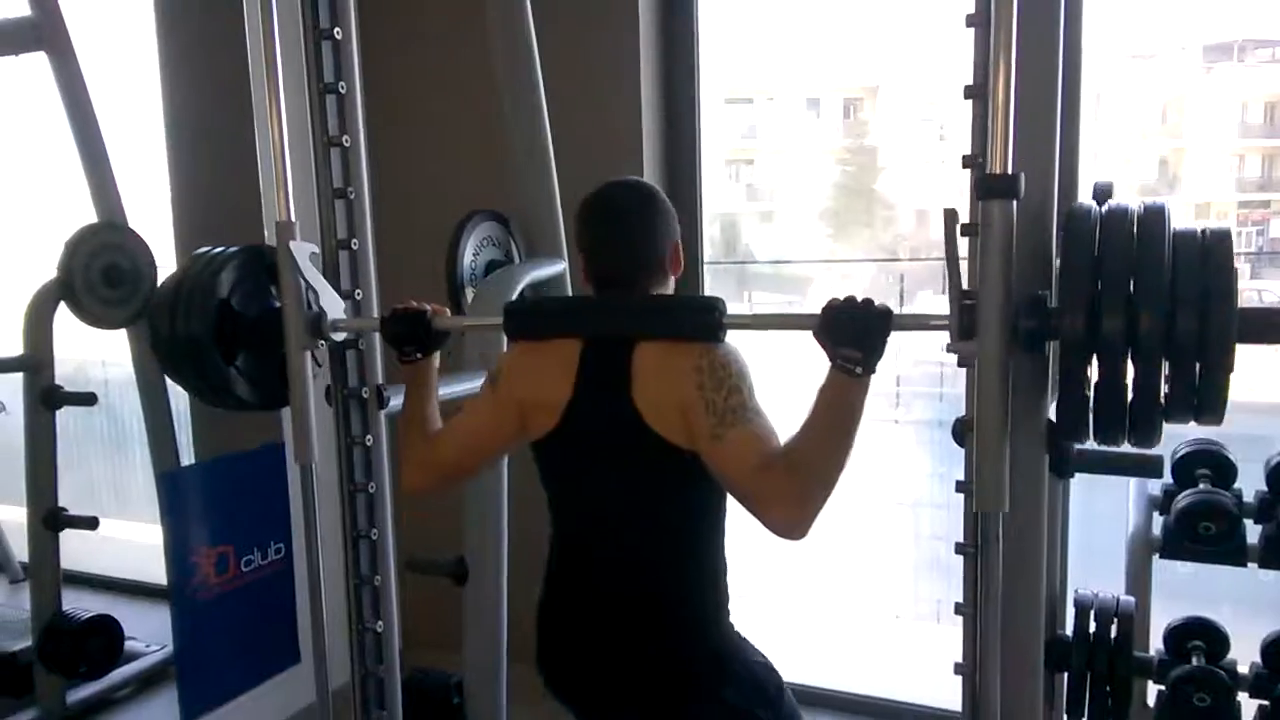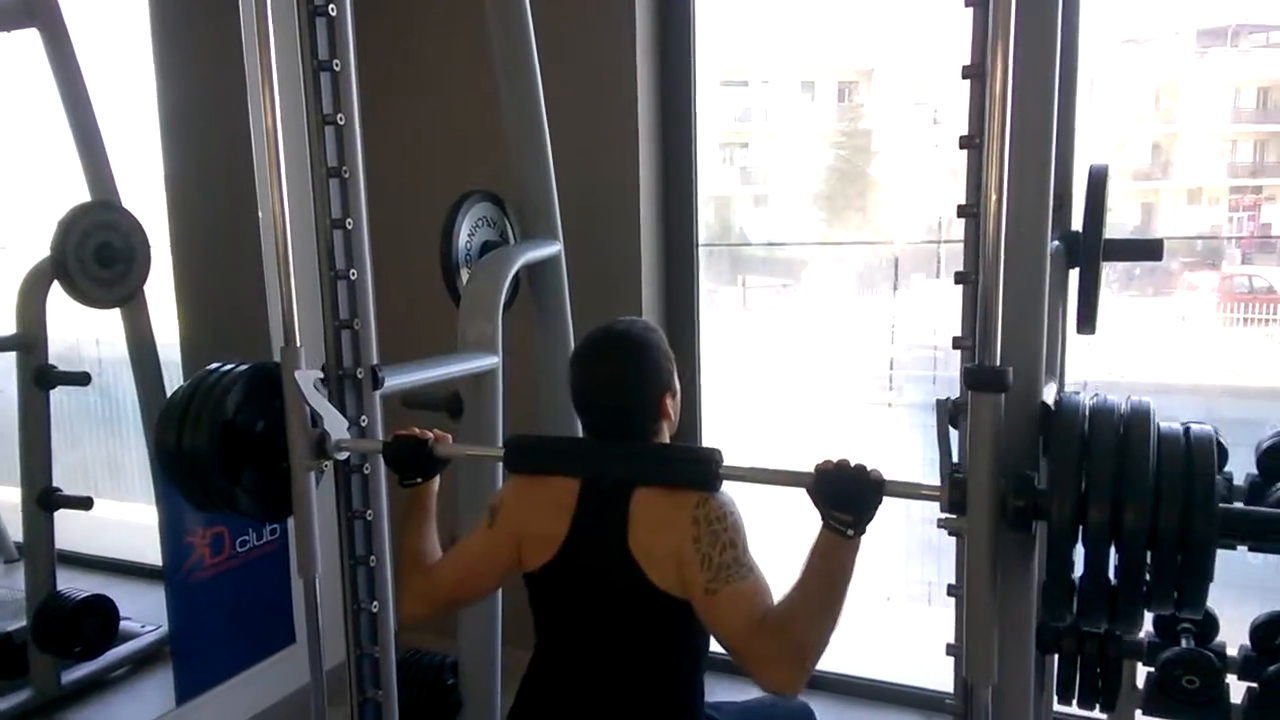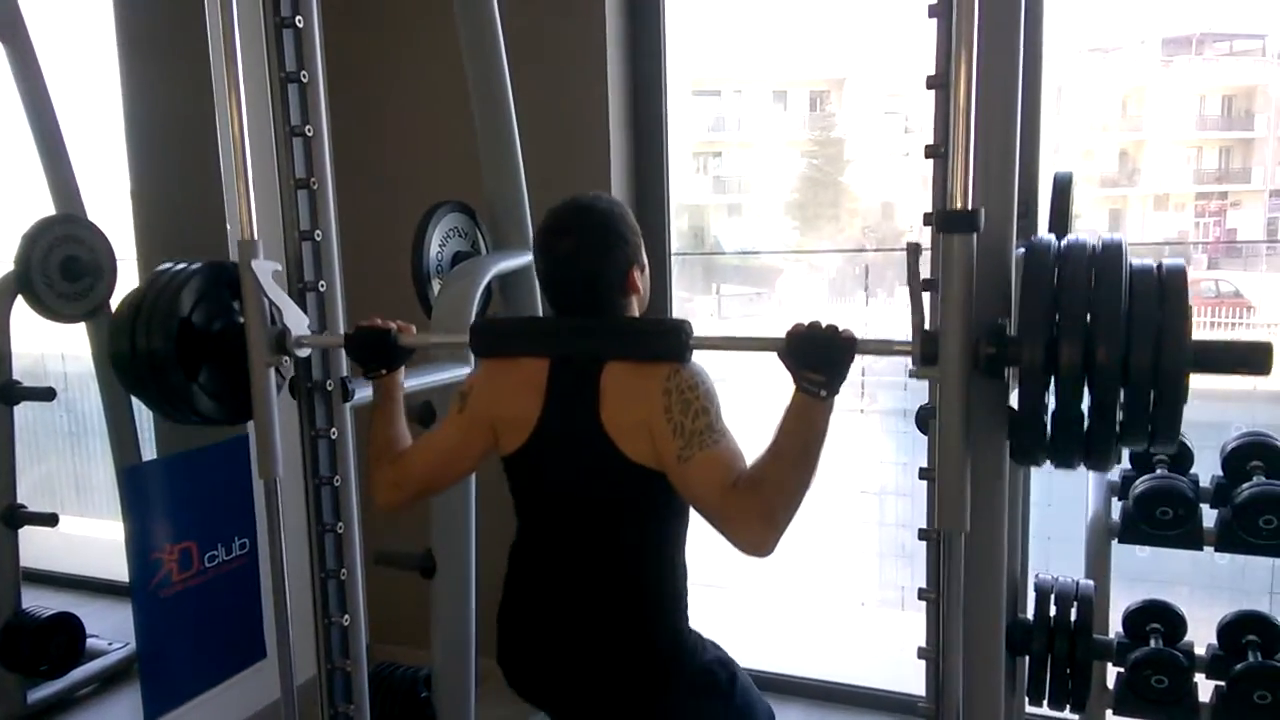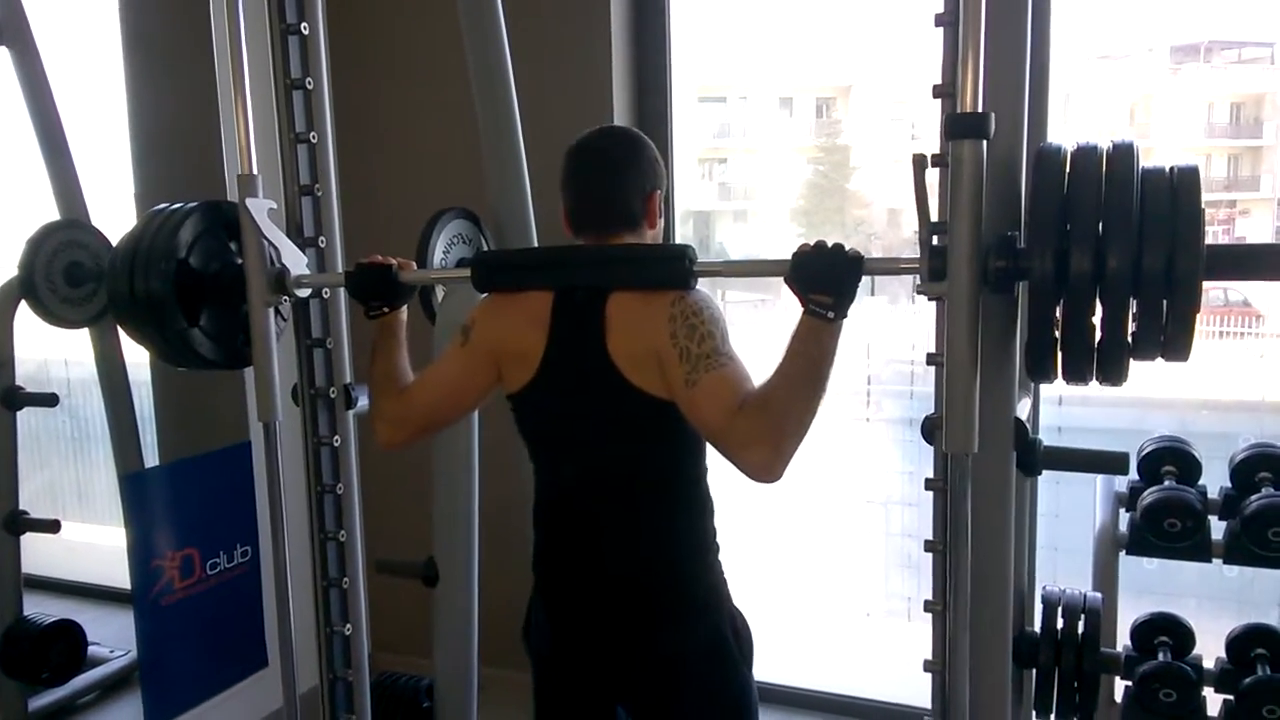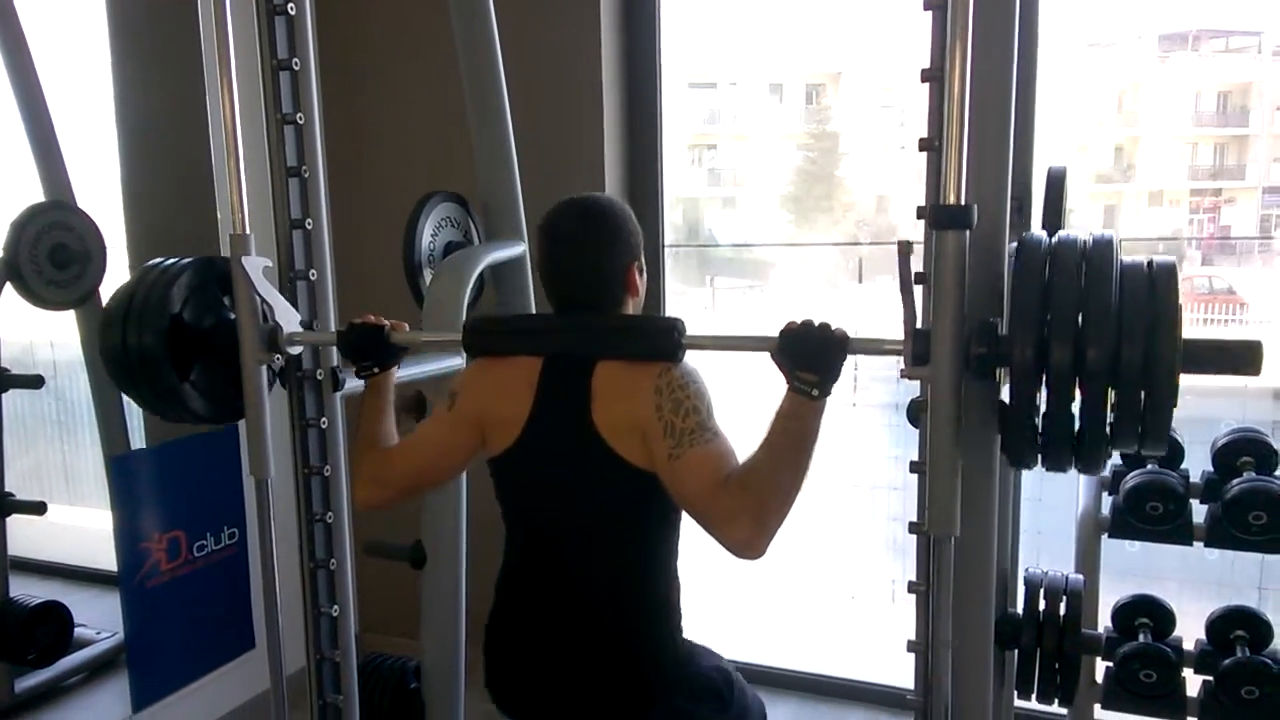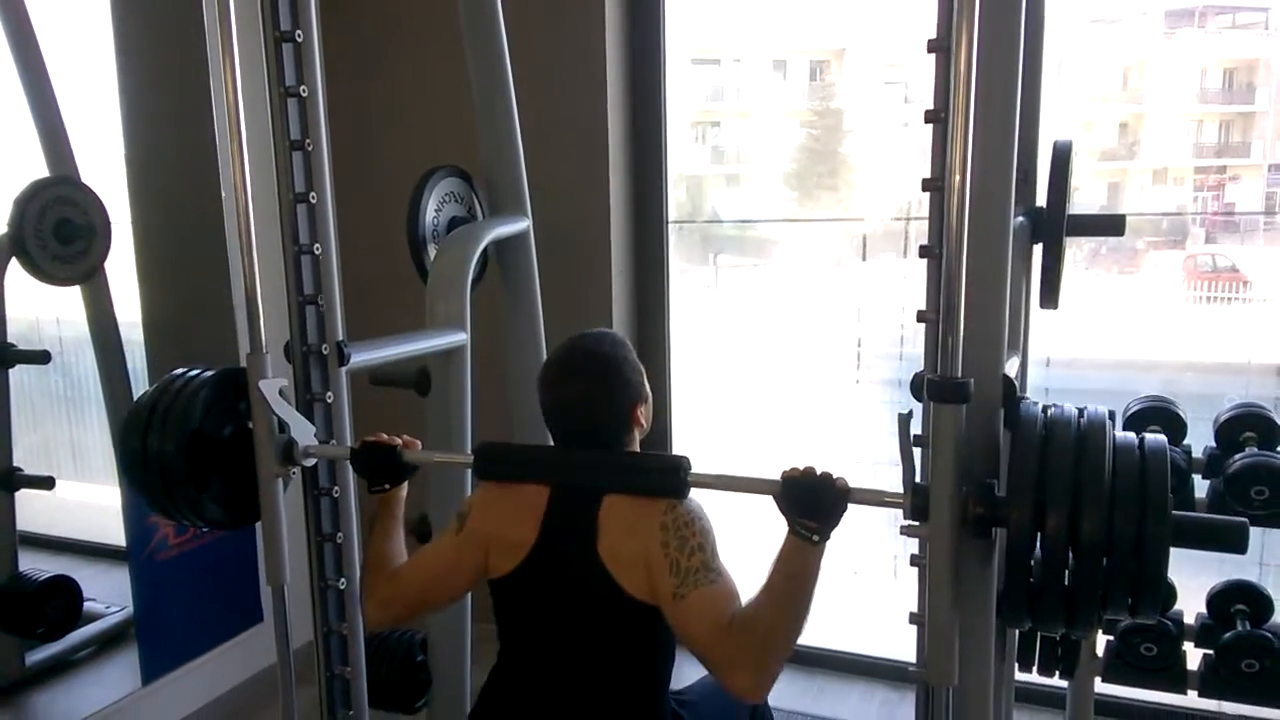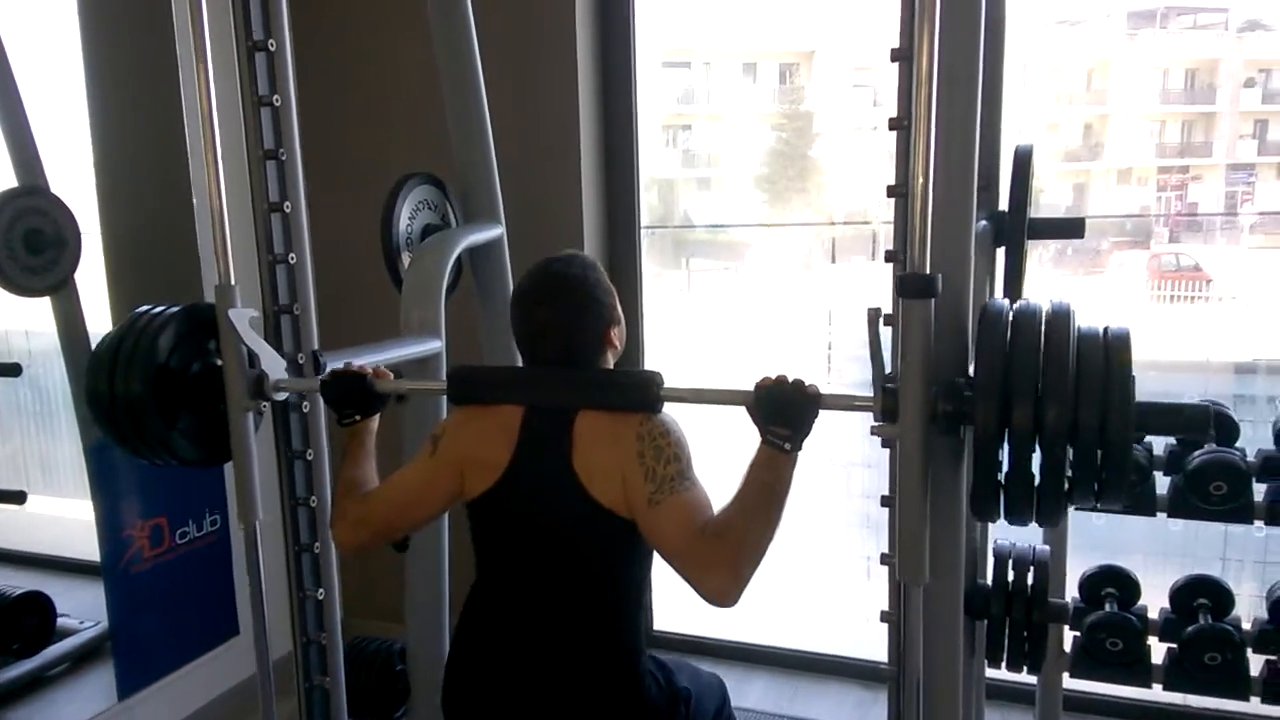
dt=0.7s
person 1, frame 1
left shoulder: (534, 361)
right shoulder: (694, 361)
left elbow: (421, 469)
right elbow: (787, 505)
left wrist: (419, 359)
right wrist: (848, 368)
left hip: (572, 649)
right hip: (683, 659)
person 1, frame 2
left shoulder: (532, 494)
right shoulder: (691, 510)
left elbow: (418, 600)
right elbow: (781, 668)
left wrist: (422, 482)
right wrist: (841, 529)
person 1, frame 3
left shoulder: (503, 378)
right shoulder: (662, 382)
left elbow: (393, 484)
right elbow: (752, 525)
left wrist: (387, 372)
right wrist: (813, 391)
left hip: (531, 650)
right hip: (638, 662)
person 1, frame 4
left shoulder: (509, 313)
right shoulder: (669, 310)
left elbow: (395, 421)
right elbow: (761, 450)
left wrist: (389, 315)
right wrist: (822, 314)
left hip: (564, 606)
right hip: (675, 611)
person 1, frame 5
left shoulder: (494, 378)
right shoulder: (653, 383)
left elbow: (374, 484)
right elbow: (743, 524)
left wrist: (379, 372)
right wrist: (806, 389)
left hip: (518, 668)
person 1, frame 6
left shoulder: (499, 502)
right shoulder: (661, 518)
left elbow: (381, 605)
right elbow: (745, 673)
left wrist: (391, 489)
right wrist: (806, 535)
person 1, frame 7
left shoulder: (474, 428)
right shoulder: (637, 434)
left elbow: (354, 527)
right elbow: (718, 575)
left wrist: (361, 420)
right wrist: (779, 445)
